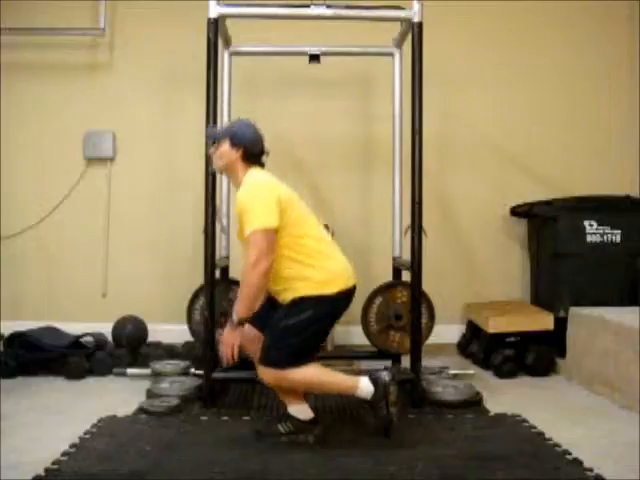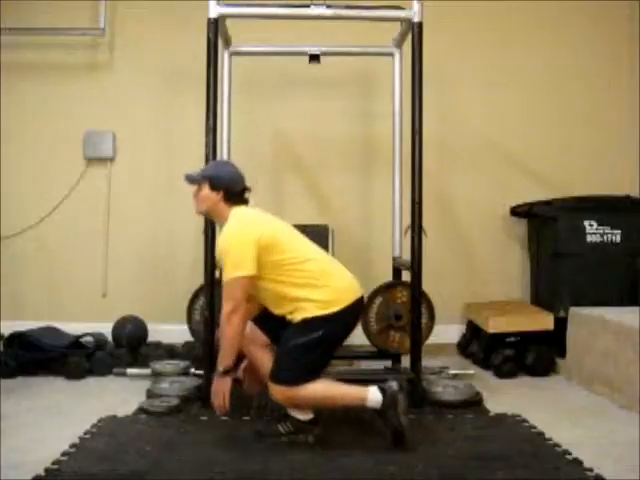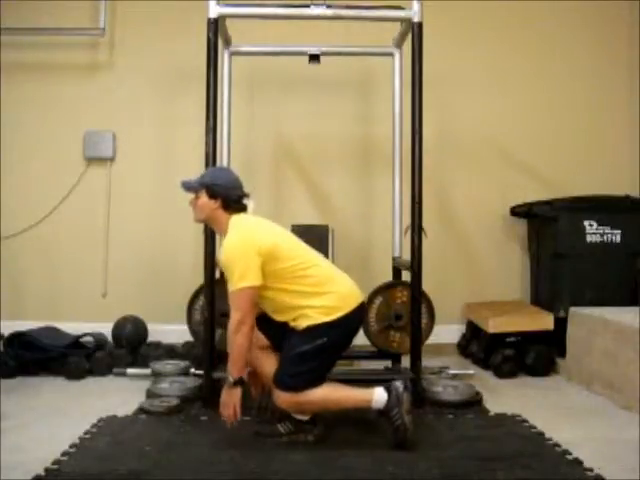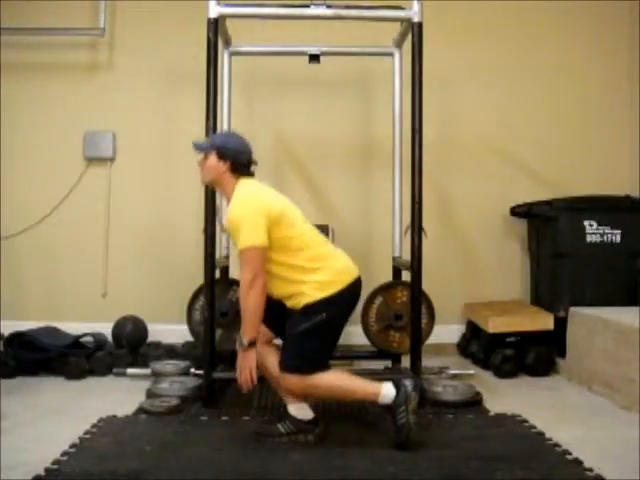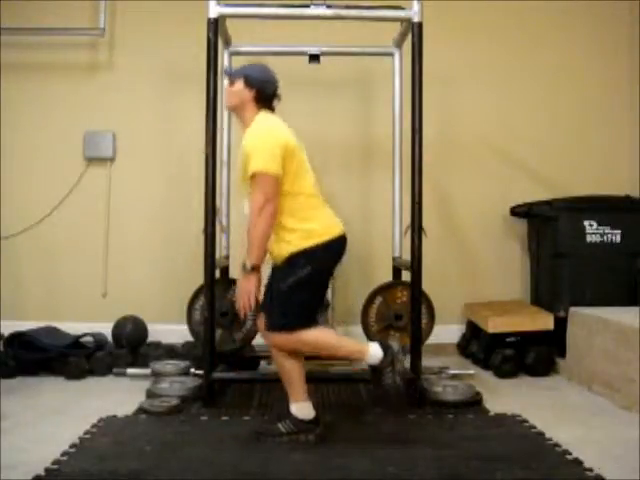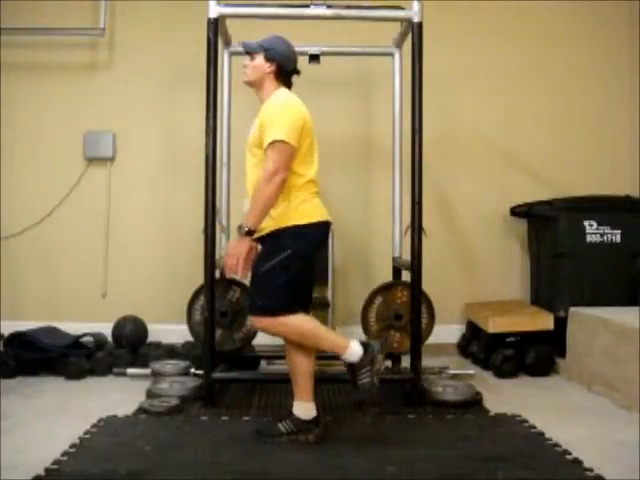
dt=0.3s
person 1, frame 1
left shoulder: (254, 191)
right shoulder: (257, 185)
left elbow: (259, 263)
right elbow: (267, 262)
left wrist: (235, 322)
right wrist: (246, 319)
left hip: (321, 287)
right hip: (313, 281)
left knee: (273, 371)
right knee: (252, 337)
left ankle: (371, 387)
right ankle: (301, 418)
person 1, frame 2
left shoulder: (234, 234)
right shoulder: (246, 221)
left elbow: (234, 309)
right elbow: (255, 293)
left wrist: (223, 372)
right wrist: (255, 361)
left hip: (329, 305)
right hip: (325, 297)
left knee: (283, 389)
right knee: (250, 336)
left ankle: (380, 397)
right ankle: (301, 418)
person 1, frame 3
left shoulder: (237, 244)
right shoulder: (245, 229)
left elbow: (240, 320)
right elbow: (250, 312)
left wrist: (233, 383)
right wrist: (248, 369)
left hip: (331, 312)
right hip: (326, 301)
left knee: (288, 395)
right knee: (251, 341)
left ankle: (385, 398)
right ankle: (302, 419)
person 1, frame 4
left shoulder: (244, 207)
right shoulder: (250, 195)
left elbow: (253, 281)
right elbow: (258, 277)
left wrist: (245, 347)
right wrist: (249, 339)
left hip: (327, 288)
right hip: (319, 282)
left knee: (296, 377)
right knee: (256, 335)
left ankle: (391, 394)
right ankle: (302, 418)
person 1, frame 5
left shoulder: (261, 134)
right shoulder: (265, 131)
left elbow: (264, 208)
right elbow: (269, 206)
left wrist: (250, 269)
right wrist: (256, 264)
left hip: (310, 243)
right hip: (305, 241)
left knee: (283, 332)
right knee: (277, 328)
left ankle: (377, 355)
right ankle: (302, 417)
person 1, frame 6
left shoulder: (281, 106)
right shoulder: (275, 108)
left elbow: (274, 175)
left wrist: (243, 233)
right wrist: (255, 236)
left hip: (294, 226)
right hip: (293, 226)
left knee: (266, 316)
right knee: (288, 320)
left ankle: (357, 353)
right ankle: (304, 417)
